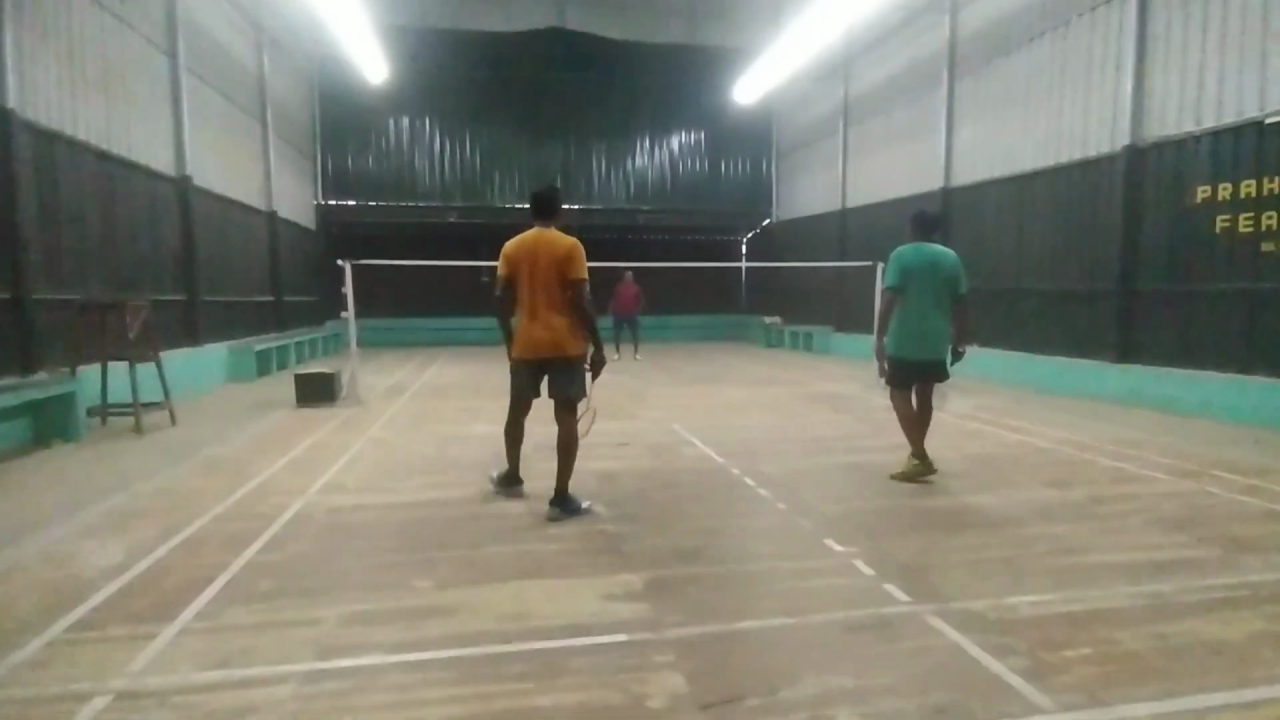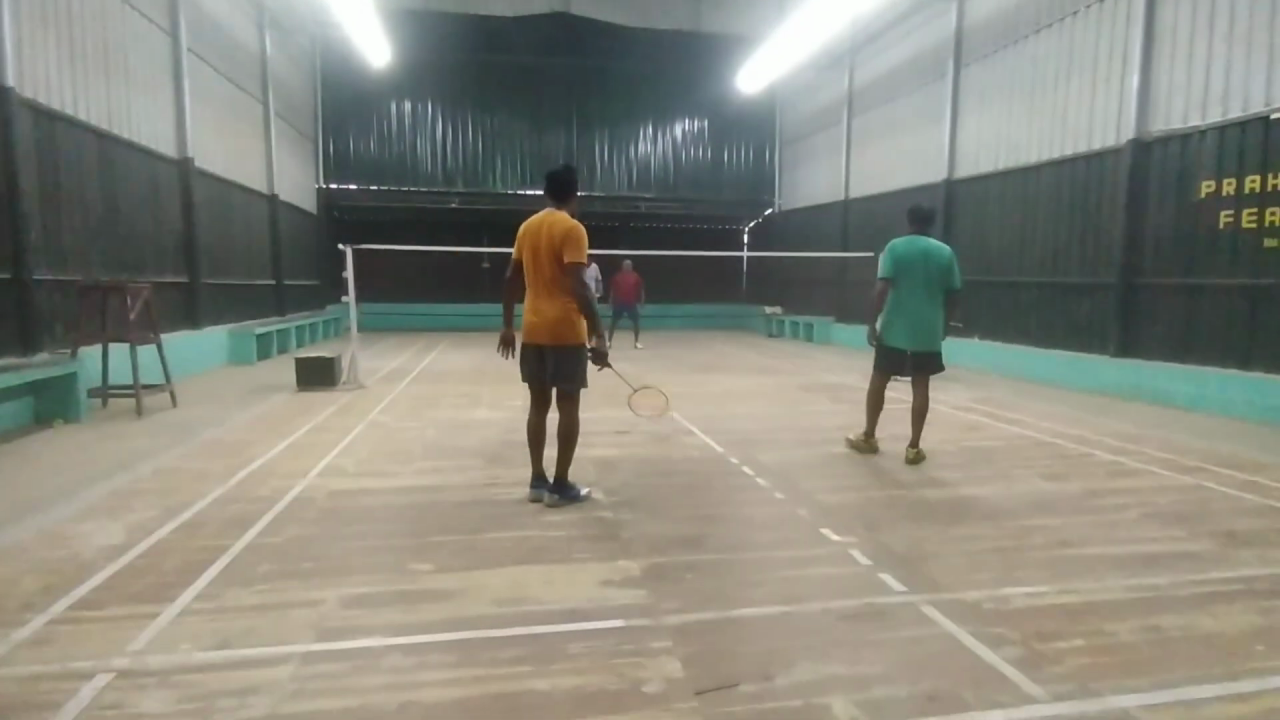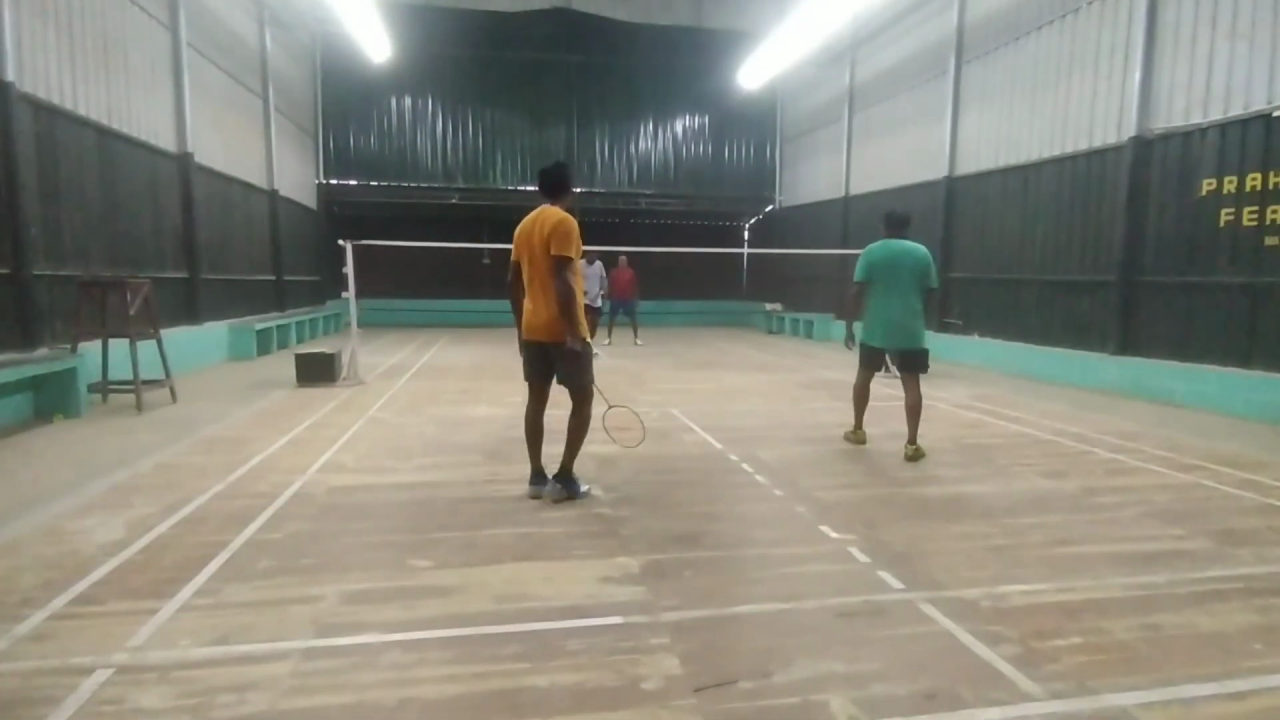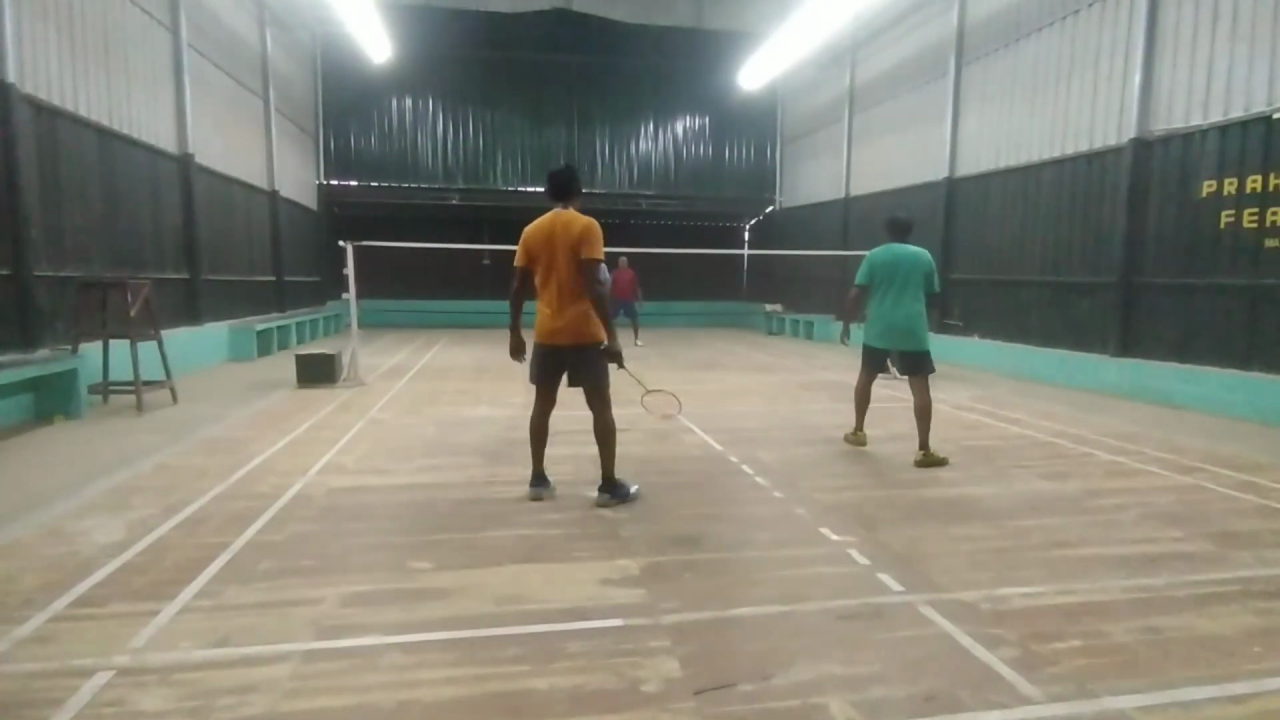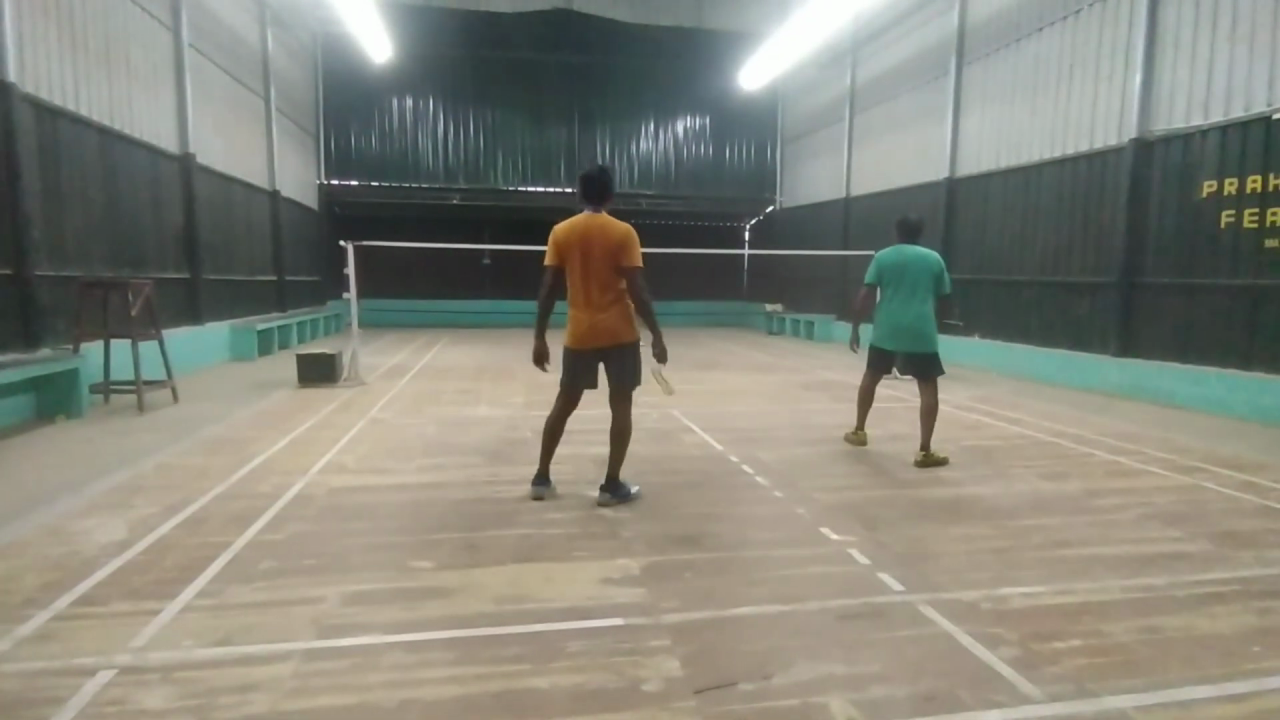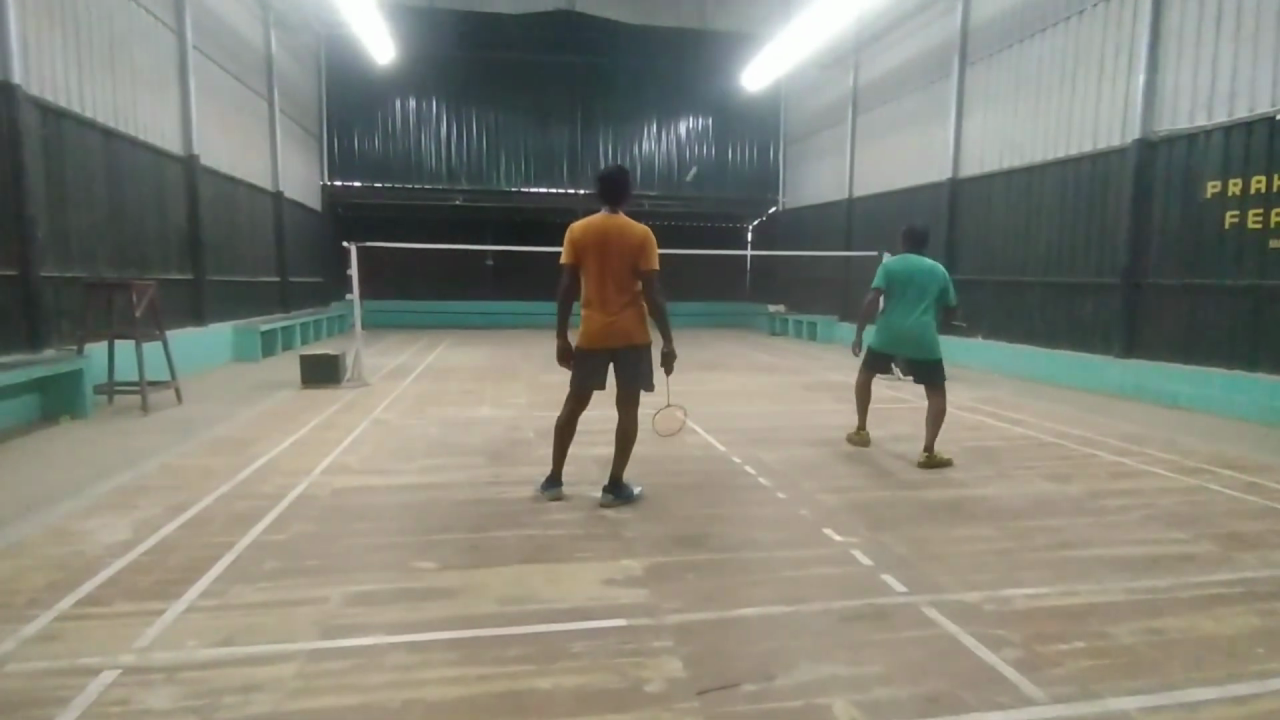
dt=0.4s
person 1, frame 1
left shoulder: (512, 247)
right shoulder: (570, 246)
left elbow: (501, 300)
right elbow: (581, 302)
left wrist: (510, 338)
right wrist: (597, 347)
left hip: (525, 346)
right hip: (564, 346)
left knee: (517, 411)
right knee: (567, 418)
left ankle: (512, 476)
right ankle: (560, 499)
person 1, frame 2
left shoulder: (527, 227)
right shoulder: (572, 228)
left elbow: (511, 280)
right elbow: (578, 286)
left wrist: (508, 325)
right wrist: (598, 337)
left hip: (532, 331)
right hip: (564, 333)
left knee: (538, 405)
right knee: (567, 406)
left ankle: (538, 481)
right ankle: (559, 486)
person 1, frame 3
left shoulder: (525, 225)
right shoulder: (564, 222)
left elbow: (514, 282)
right elbow: (562, 281)
left wrist: (521, 326)
right wrist: (575, 332)
left hip: (532, 329)
right hip: (562, 330)
left knee: (536, 400)
right knee: (582, 399)
left ankle: (537, 477)
right ankle: (564, 475)
person 1, frame 4
left shoulder: (531, 231)
right shoulder: (587, 227)
left elbow: (518, 287)
right elbow: (594, 284)
left wrist: (515, 331)
right wrist: (612, 335)
left hip: (546, 334)
right hip: (584, 332)
left knee: (543, 404)
right knee: (600, 406)
left ankle: (538, 479)
right ankle: (609, 484)
person 1, frame 5
left shoulder: (560, 232)
right shoulder: (623, 232)
left elbow: (548, 290)
right elbow: (637, 290)
left wrist: (539, 338)
right wrist: (657, 336)
left hip: (579, 335)
right hip: (620, 334)
left knee: (563, 405)
right knee: (621, 407)
left ankle: (542, 478)
right ankle: (611, 485)
person 1, frame 6
left shoulder: (577, 231)
right shoulder: (641, 234)
left elbow: (567, 288)
right elbow: (653, 294)
left wrist: (561, 336)
right wrist: (668, 341)
left hip: (591, 335)
right hip: (632, 336)
left knee: (574, 405)
right knee: (627, 409)
left ankle: (554, 480)
right ankle: (614, 486)
person 2, frame 1
left shoulder: (901, 255)
right shoulder: (951, 258)
left elbow: (889, 299)
right elbow: (960, 304)
left wrist: (880, 338)
right wrist: (959, 342)
left hip: (904, 341)
right hip: (936, 342)
left knee: (901, 397)
right knee: (924, 396)
left ankle: (920, 457)
right ankle: (918, 455)
person 2, frame 2
left shoulder: (895, 247)
right shoulder: (945, 252)
left elbow: (882, 289)
right elbow: (953, 296)
left wrist: (873, 324)
right wrist: (944, 325)
left hip: (895, 330)
right hip: (929, 332)
left knee: (878, 381)
right knee: (920, 387)
left ankle: (869, 437)
right ankle: (914, 447)
person 2, frame 3
left shoulder: (871, 252)
right shoulder: (921, 253)
left elbow: (857, 292)
right elbow: (929, 293)
left wrist: (849, 326)
left hip: (875, 328)
right hip: (910, 330)
left knee: (864, 377)
right knee: (912, 384)
left ankle: (857, 430)
right ankle: (911, 444)
person 2, frame 4
left shoulder: (874, 256)
right shoulder: (924, 257)
left elbow: (856, 295)
right elbow: (932, 298)
left wrist: (846, 324)
left hip: (878, 330)
right hip: (913, 331)
left knee: (866, 378)
right knee: (920, 387)
left ankle: (858, 432)
right ankle: (924, 450)
person 2, frame 5
left shoulder: (883, 257)
right shoulder: (934, 259)
left elbow: (865, 296)
right elbow: (944, 302)
left wrist: (855, 328)
right wrist: (933, 319)
left hip: (886, 332)
right hip: (922, 334)
left knee: (870, 379)
right knee: (928, 389)
left ankle: (859, 432)
right ankle: (925, 451)
person 2, frame 6
left shoulder: (890, 265)
right shoulder: (938, 271)
left elbow: (872, 301)
right elbow: (950, 313)
left wrist: (858, 333)
left hip: (888, 336)
right hip: (924, 341)
left knee: (865, 375)
right knee: (937, 394)
left ankle: (861, 431)
right ankle: (928, 450)
